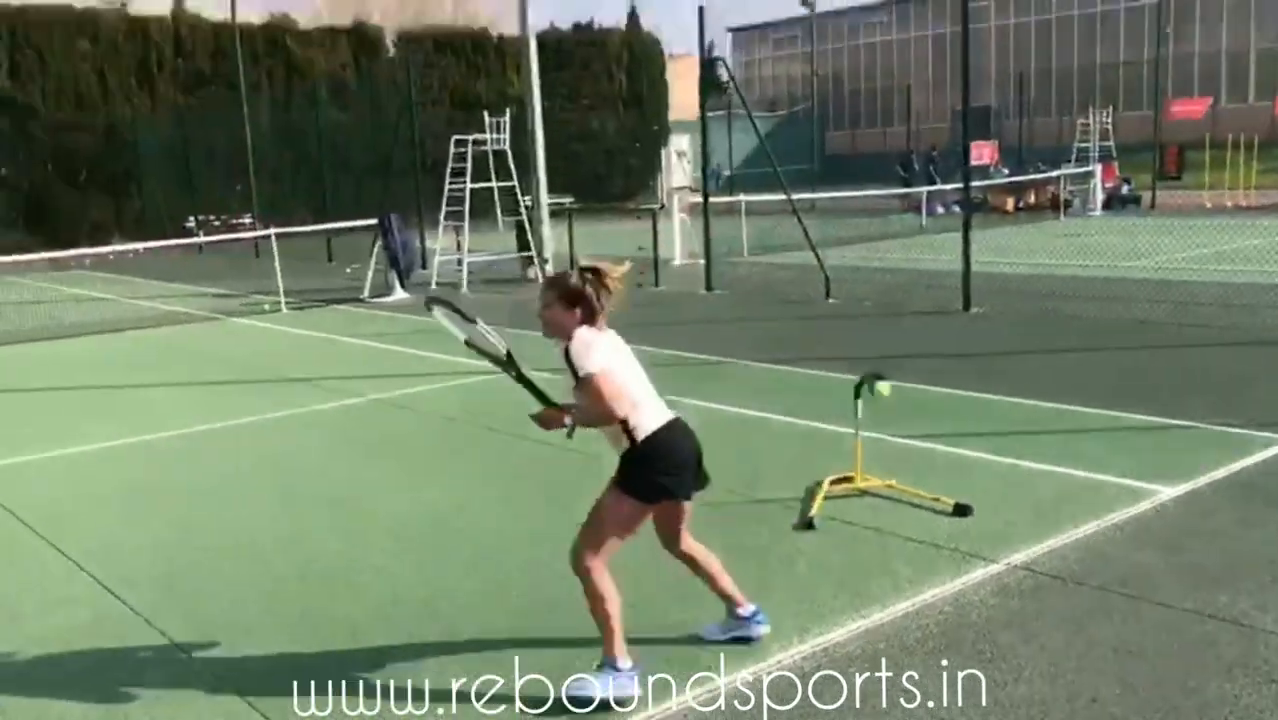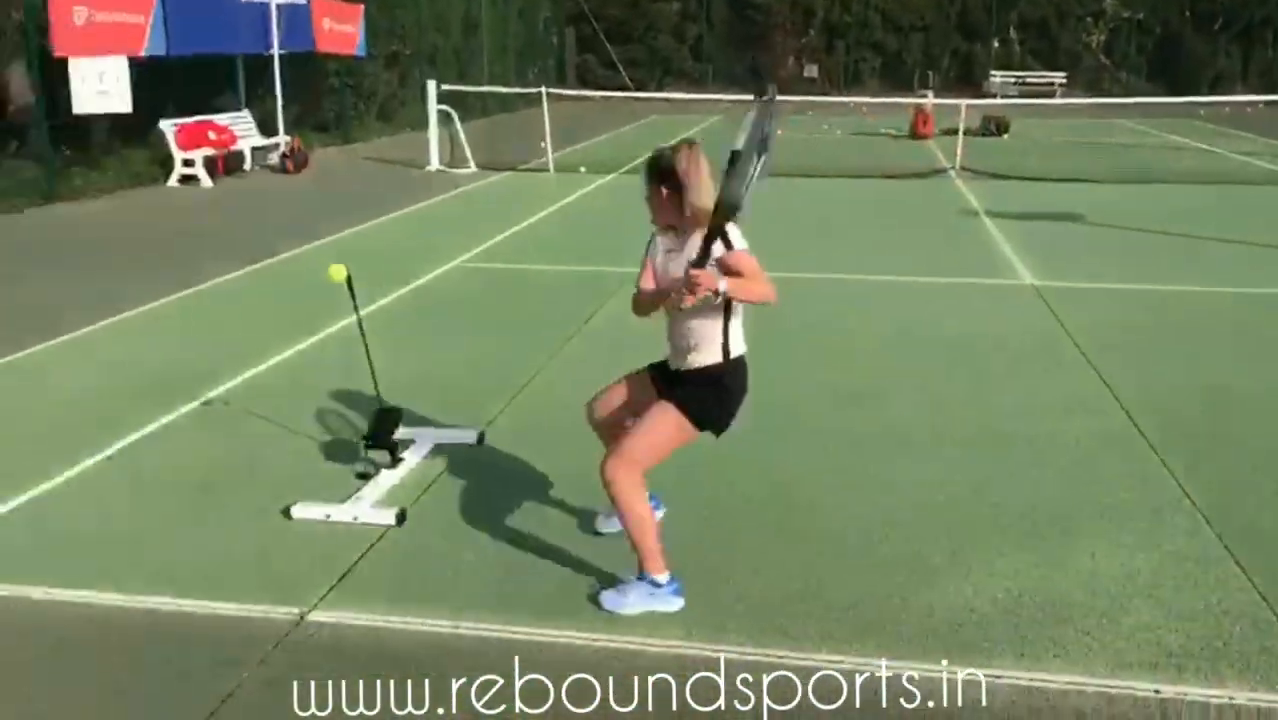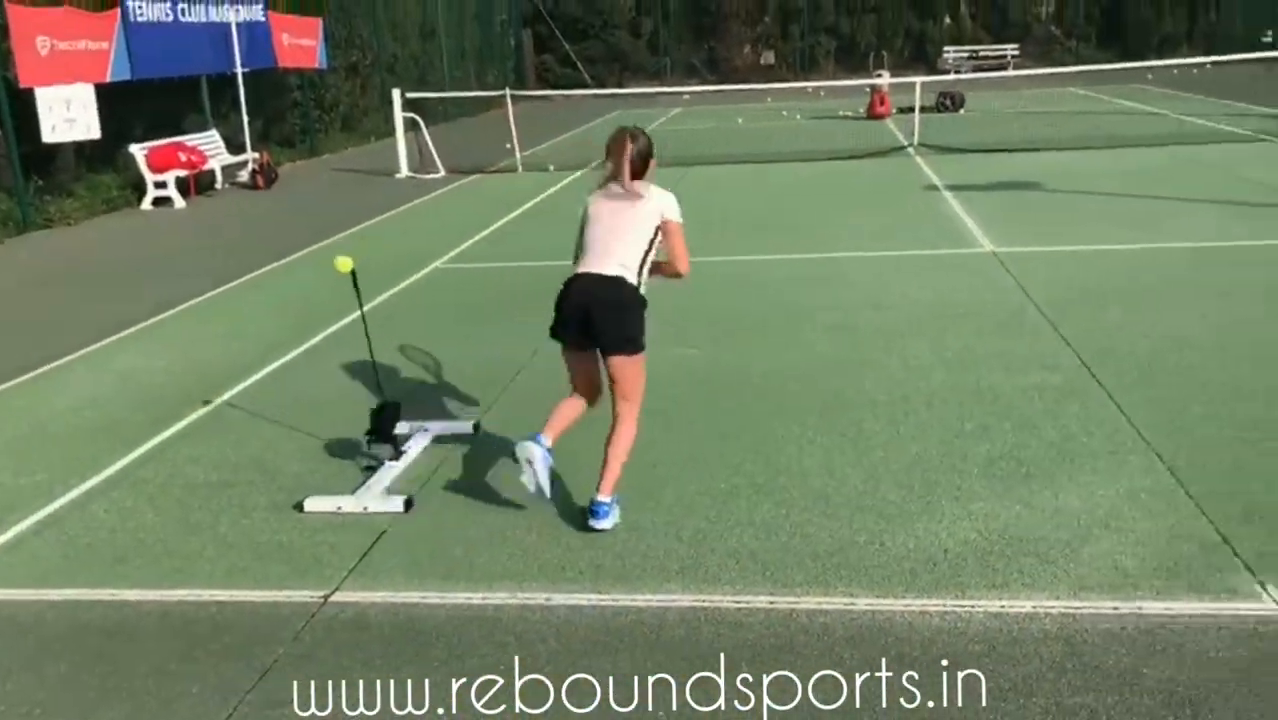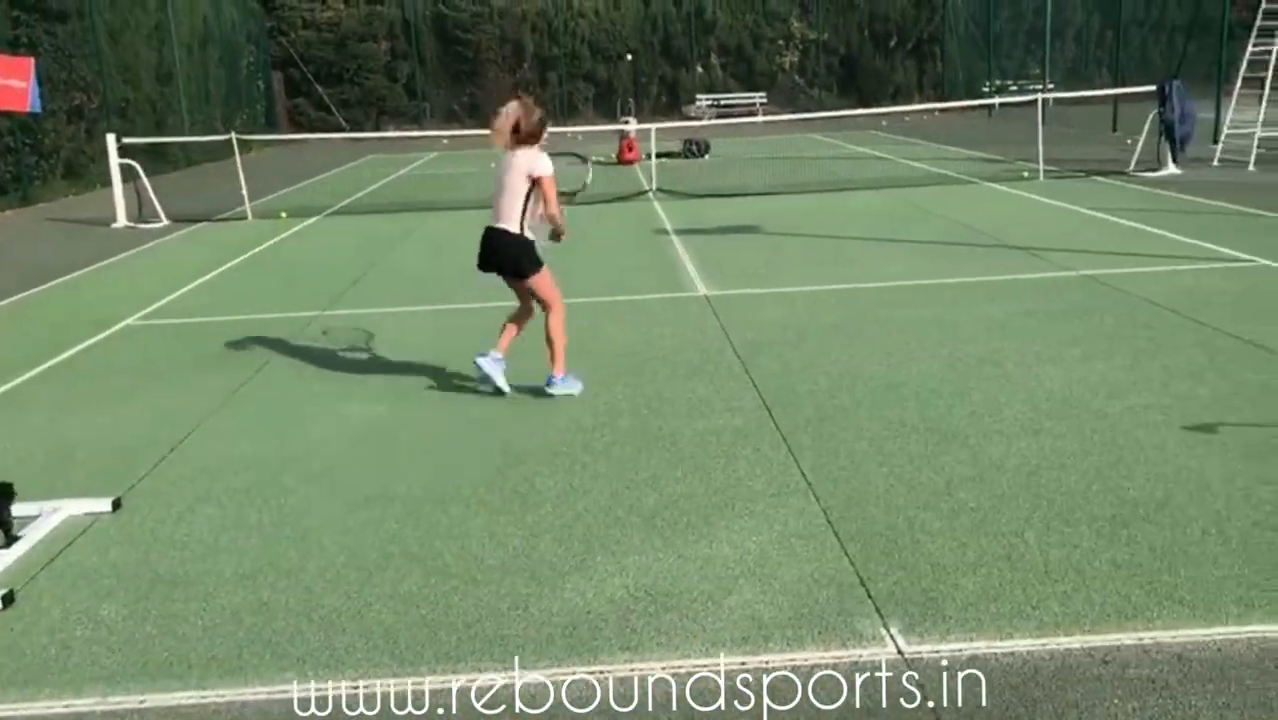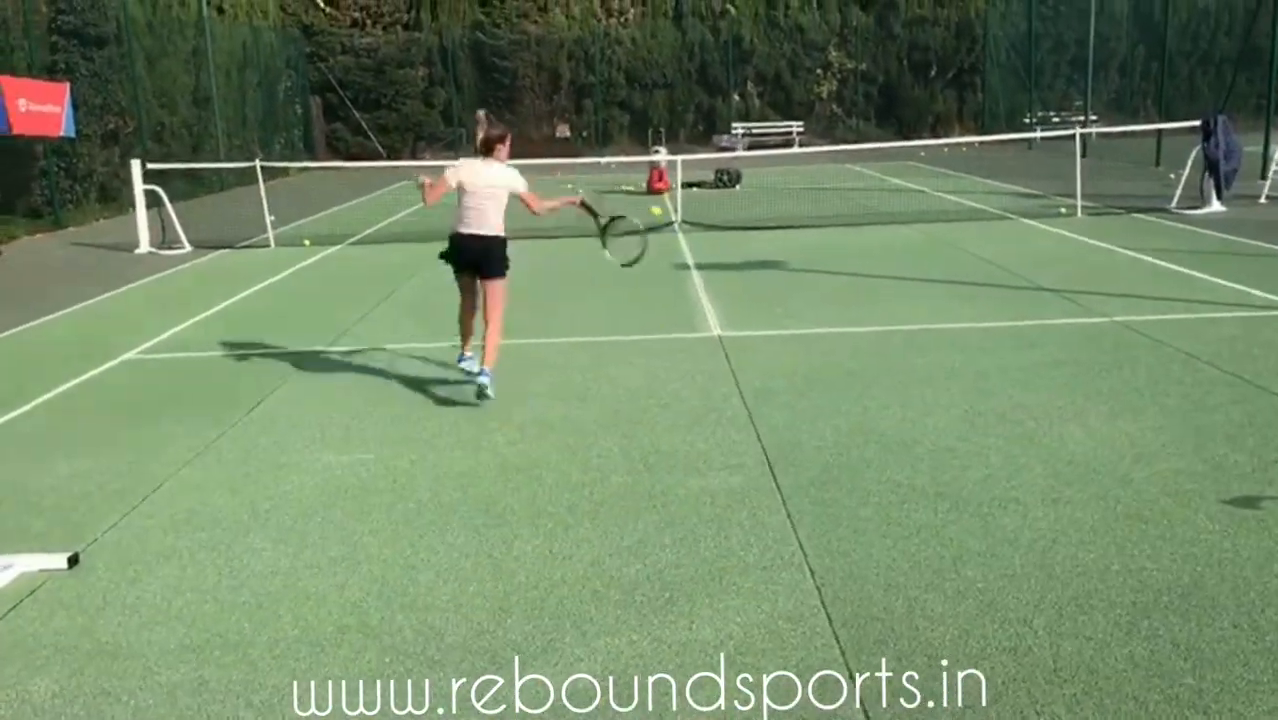
dt=1s
person 1, frame 1
left shoulder: (579, 347)
right shoulder: (601, 337)
left elbow: (613, 410)
left wrist: (565, 418)
right wrist: (567, 413)
left hip: (654, 454)
right hip: (676, 441)
left knee: (587, 557)
right knee: (676, 541)
left ankle: (618, 667)
right ankle: (745, 615)
person 1, frame 2
left shoulder: (716, 233)
right shoulder: (661, 240)
left elbow: (765, 290)
right elbow: (641, 304)
left wrist: (717, 287)
right wrist: (669, 292)
left hip: (713, 379)
right hip: (679, 368)
left knee: (618, 470)
right knee: (601, 412)
left ankle: (658, 583)
right ankle: (640, 503)
person 1, frame 3
left shoulder: (598, 198)
right shoulder: (663, 200)
right elbow: (680, 268)
left hip: (575, 294)
right hip: (619, 299)
left knee: (582, 394)
right knee: (627, 409)
left ankle: (540, 444)
right ankle: (603, 504)
person 1, frame 4
left shoulder: (509, 156)
right shoulder: (538, 159)
right elbow: (552, 211)
left wrist: (538, 213)
right wrist: (559, 229)
left hip: (494, 239)
right hip: (515, 243)
left knee: (527, 304)
right knee: (554, 306)
left ankle: (494, 358)
right ankle: (558, 377)
person 1, frame 5
left shoulder: (462, 167)
right shoulder: (509, 175)
left elbow: (430, 199)
right elbow: (538, 208)
left wrist: (424, 184)
right wrist: (567, 201)
left hip: (461, 243)
right hip: (489, 246)
left knee: (468, 302)
right knee: (494, 316)
left ankle: (466, 355)
right ankle: (485, 373)
